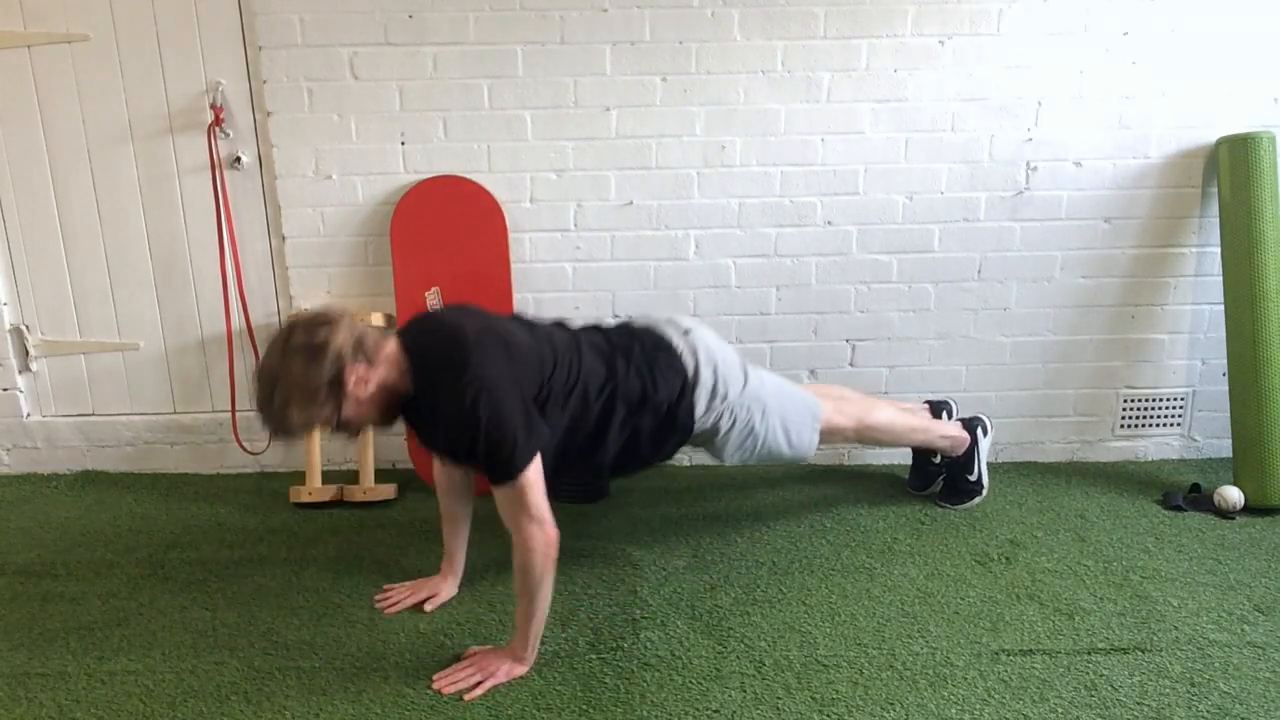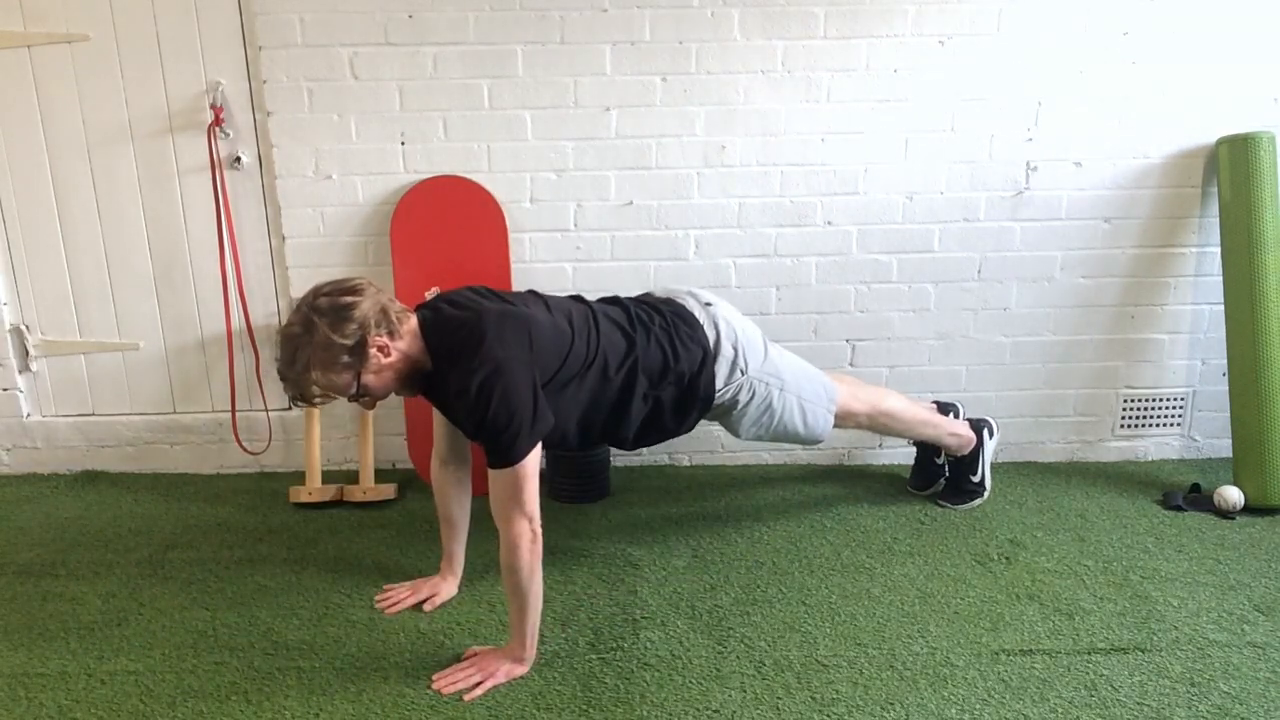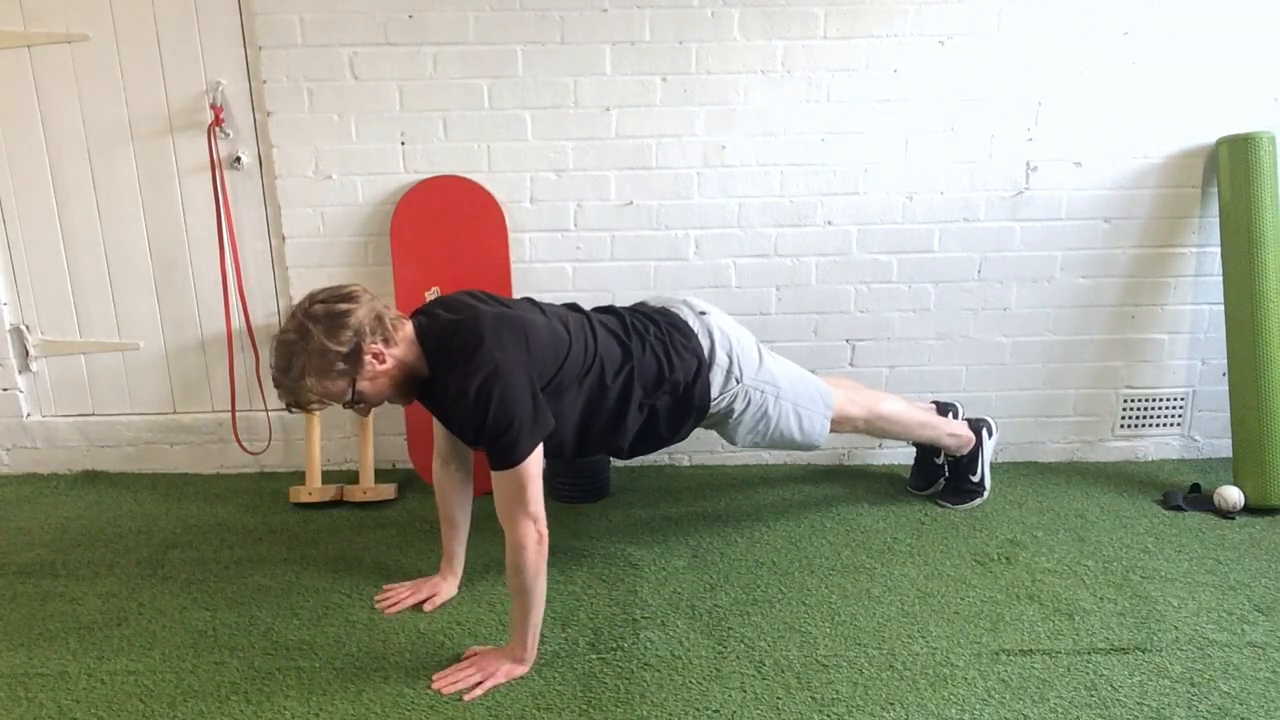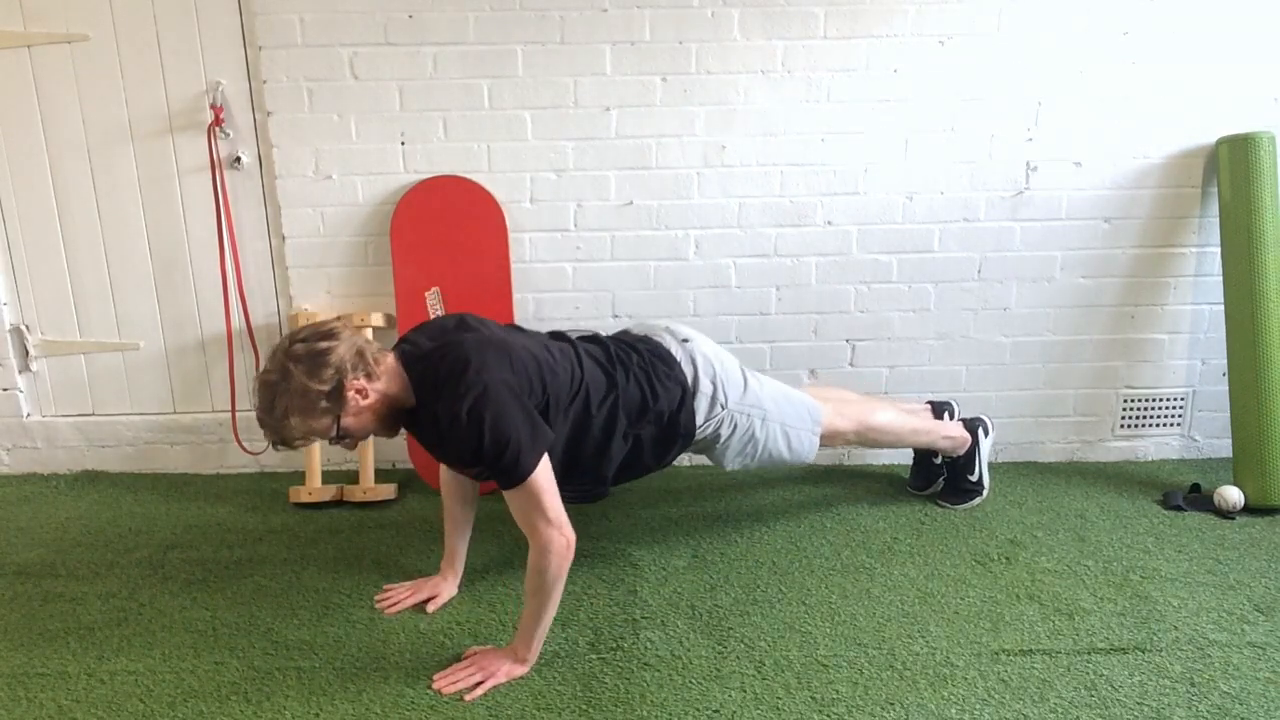
dt=0.4s
person 1, frame 1
left shoulder: (475, 388)
right shoulder: (414, 355)
left elbow: (538, 534)
right elbow: (452, 462)
left wrist: (519, 653)
right wrist: (450, 572)
left hip: (687, 381)
right hip: (652, 354)
left knee: (828, 423)
right knee: (808, 412)
left ankle: (959, 438)
right ankle: (931, 414)
person 1, frame 2
left shoulder: (491, 368)
right shoulder: (434, 332)
left elbow: (520, 527)
right elbow: (450, 456)
left wrist: (518, 654)
right wrist: (448, 572)
left hip: (705, 352)
right hip: (668, 329)
left knee: (836, 408)
right knee: (822, 402)
left ankle: (965, 438)
right ankle: (940, 418)
person 1, frame 3
left shoulder: (488, 373)
right shoulder: (430, 339)
left elbow: (527, 529)
right elbow: (452, 455)
left wrist: (518, 654)
right wrist: (448, 572)
left hip: (699, 362)
right hip: (661, 335)
left knee: (835, 412)
right knee: (818, 406)
left ankle: (964, 439)
right ankle: (937, 415)
person 1, frame 4
left shoulder: (477, 399)
right shoulder: (417, 360)
left elbow: (554, 538)
right elbow: (459, 460)
left wrist: (519, 655)
right wrist: (449, 573)
left hip: (683, 388)
right hip: (647, 362)
left knee: (829, 425)
right knee: (807, 415)
left ankle: (961, 438)
right ankle: (932, 414)
